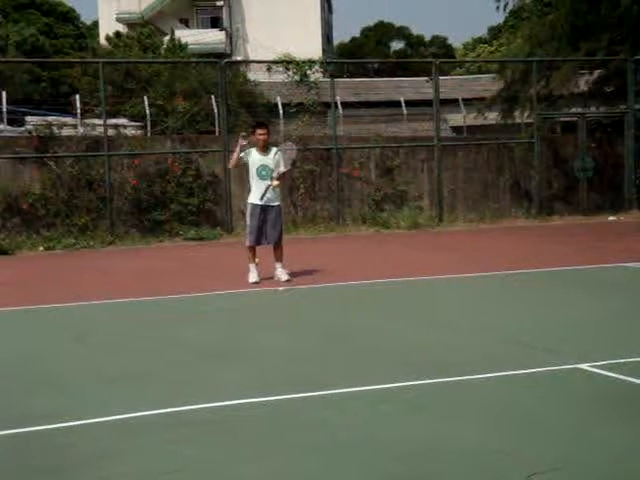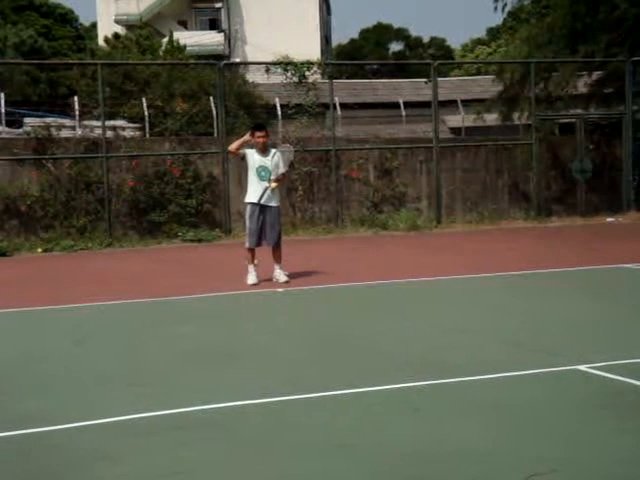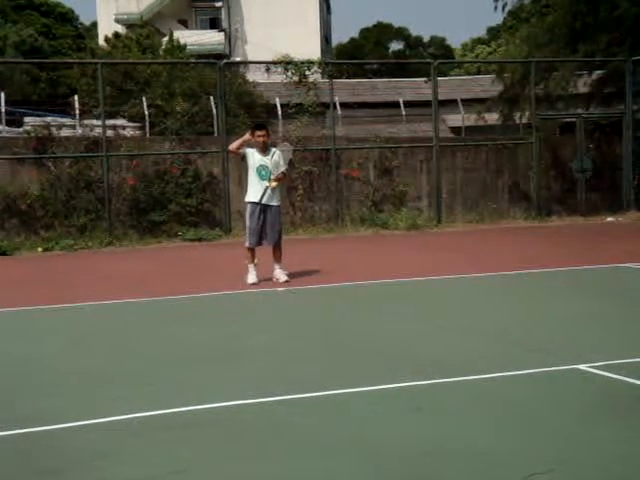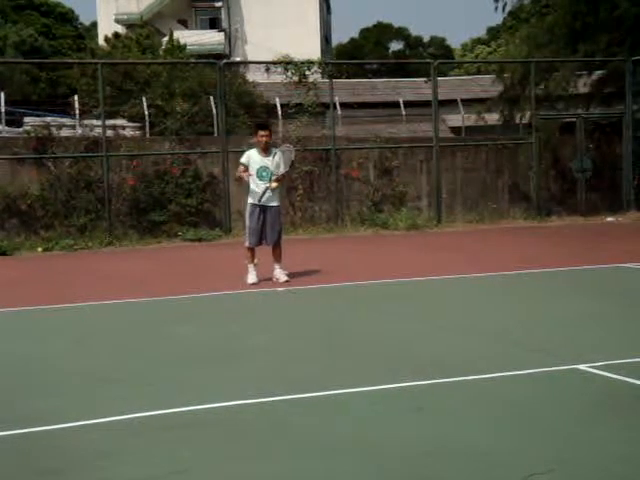
dt=0.5s
person 1, frame 1
left shoulder: (276, 153)
right shoulder: (248, 153)
right elbow: (231, 166)
left wrist: (279, 177)
right wrist: (239, 147)
left hip: (273, 201)
right hip: (255, 201)
left knee: (277, 237)
right knee: (252, 238)
left ankle: (279, 268)
right ankle: (253, 270)
person 1, frame 2
left shoulder: (276, 154)
right shoulder: (249, 154)
left elbow: (282, 175)
right elbow: (231, 149)
left wrist: (278, 179)
right wrist: (245, 138)
left hip: (272, 201)
right hip: (254, 201)
left knee: (275, 238)
right knee: (251, 239)
left ankle: (278, 270)
right ankle: (251, 271)
person 1, frame 3
left shoulder: (276, 153)
right shoulder: (249, 152)
left elbow: (283, 174)
right elbow: (231, 148)
left wrist: (278, 178)
right wrist: (246, 137)
left hip: (273, 201)
right hip: (254, 201)
left knee: (276, 238)
right knee: (251, 238)
left ankle: (278, 270)
right ankle: (251, 271)
person 1, frame 4
left shoulder: (277, 154)
right shoulder: (249, 155)
left elbow: (282, 175)
right elbow: (238, 173)
left wrist: (278, 179)
right wrist: (243, 174)
left hip: (273, 202)
right hip: (255, 202)
left knee: (276, 238)
right knee: (251, 239)
left ankle: (278, 270)
right ankle: (251, 271)
